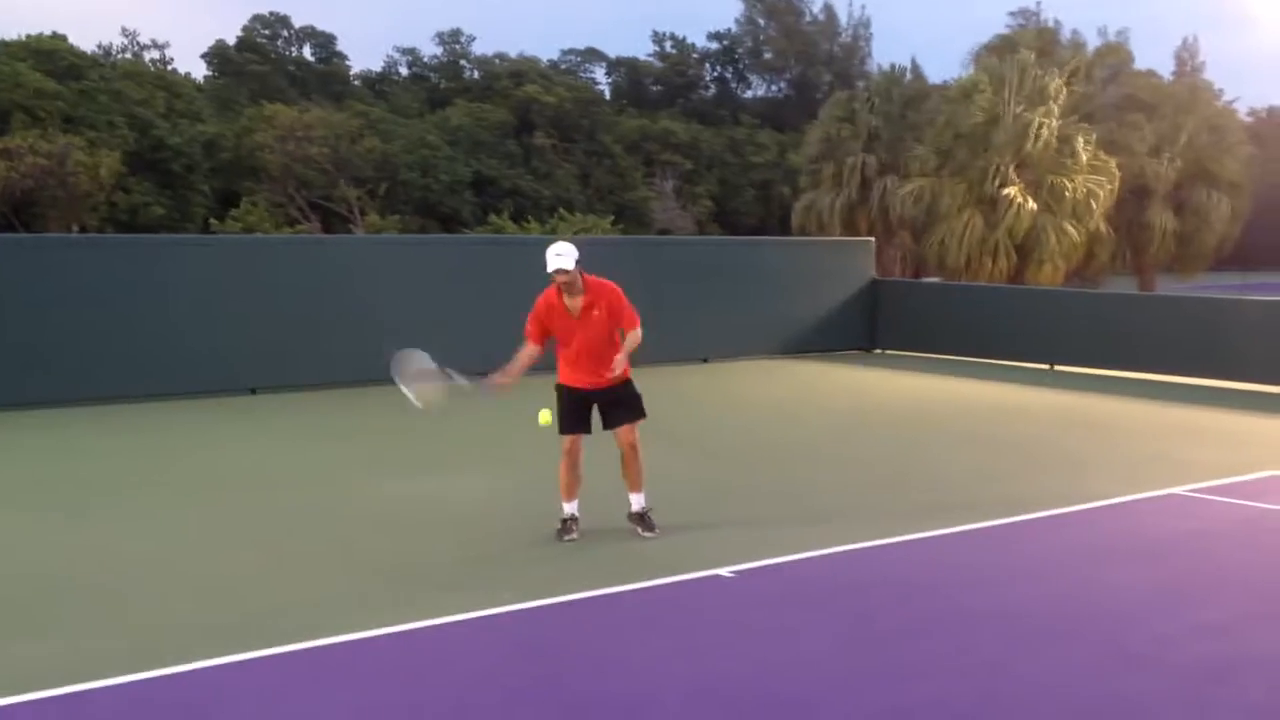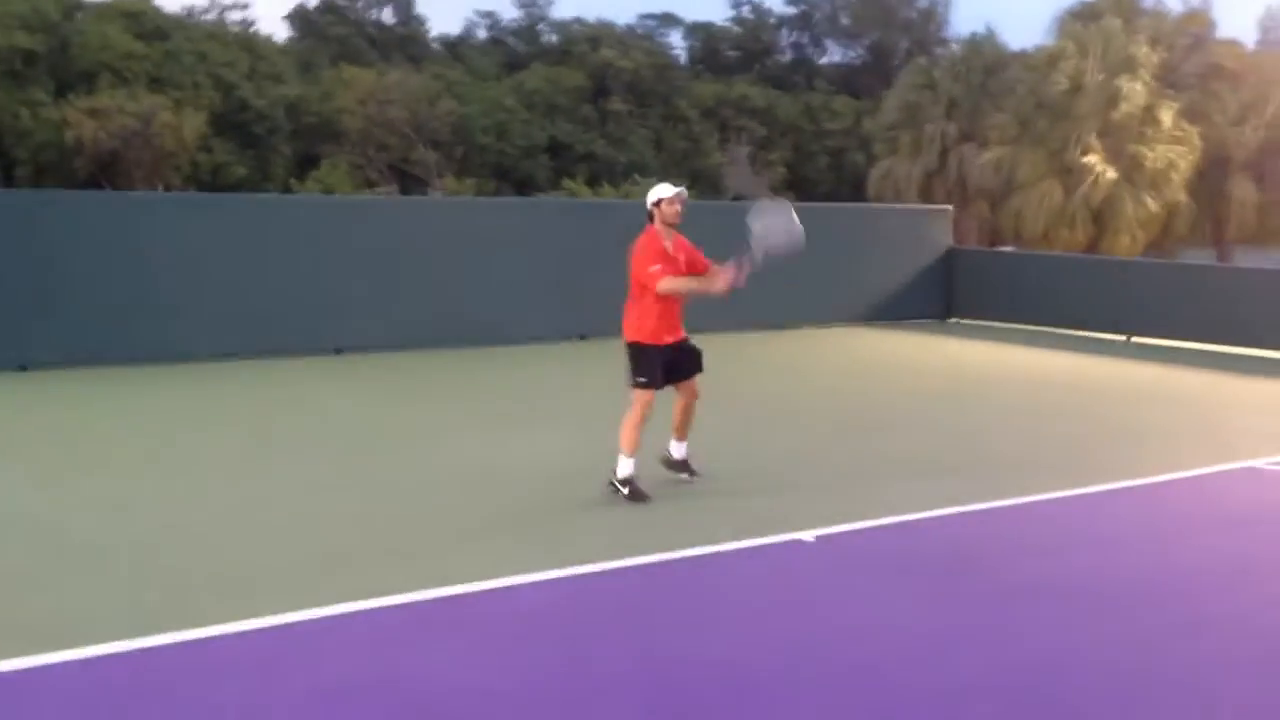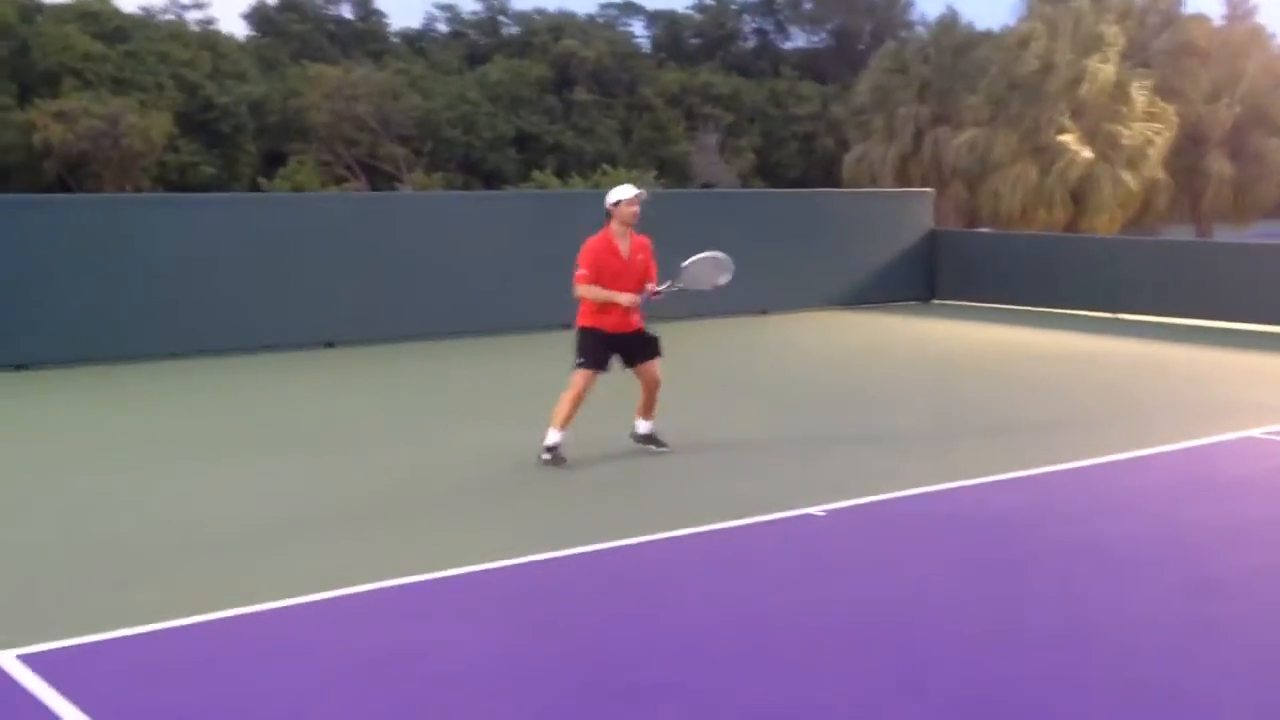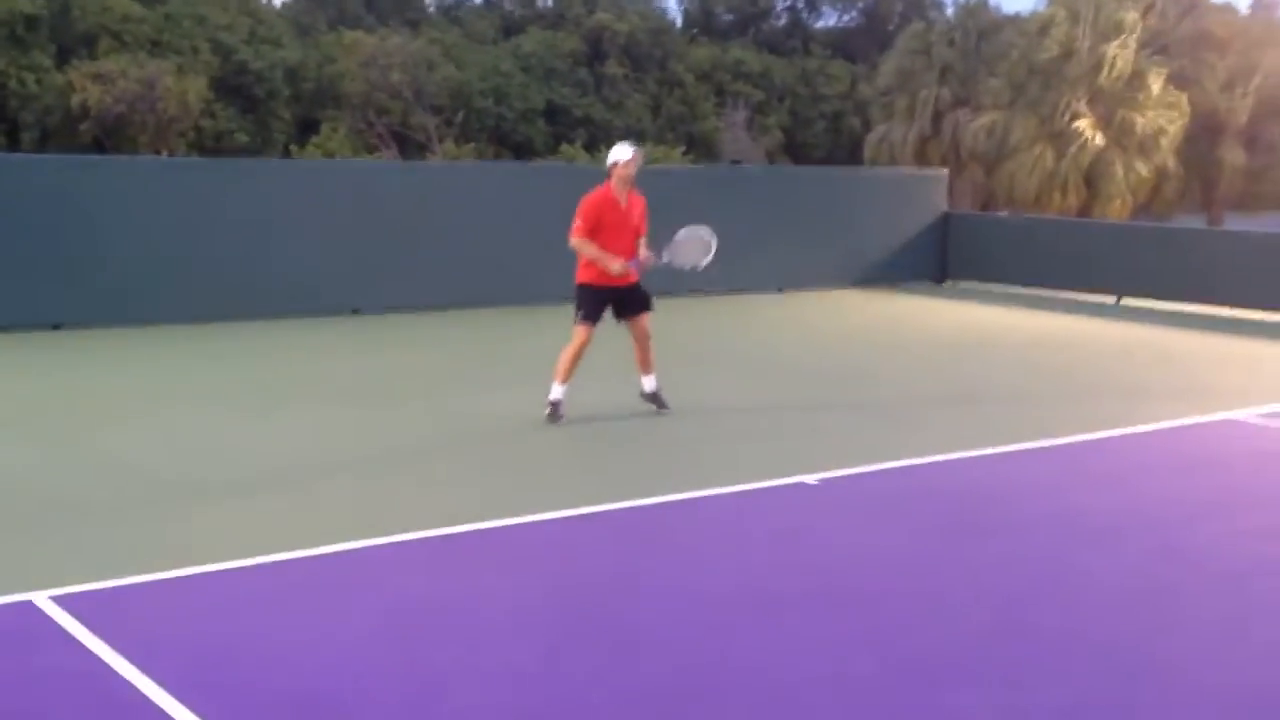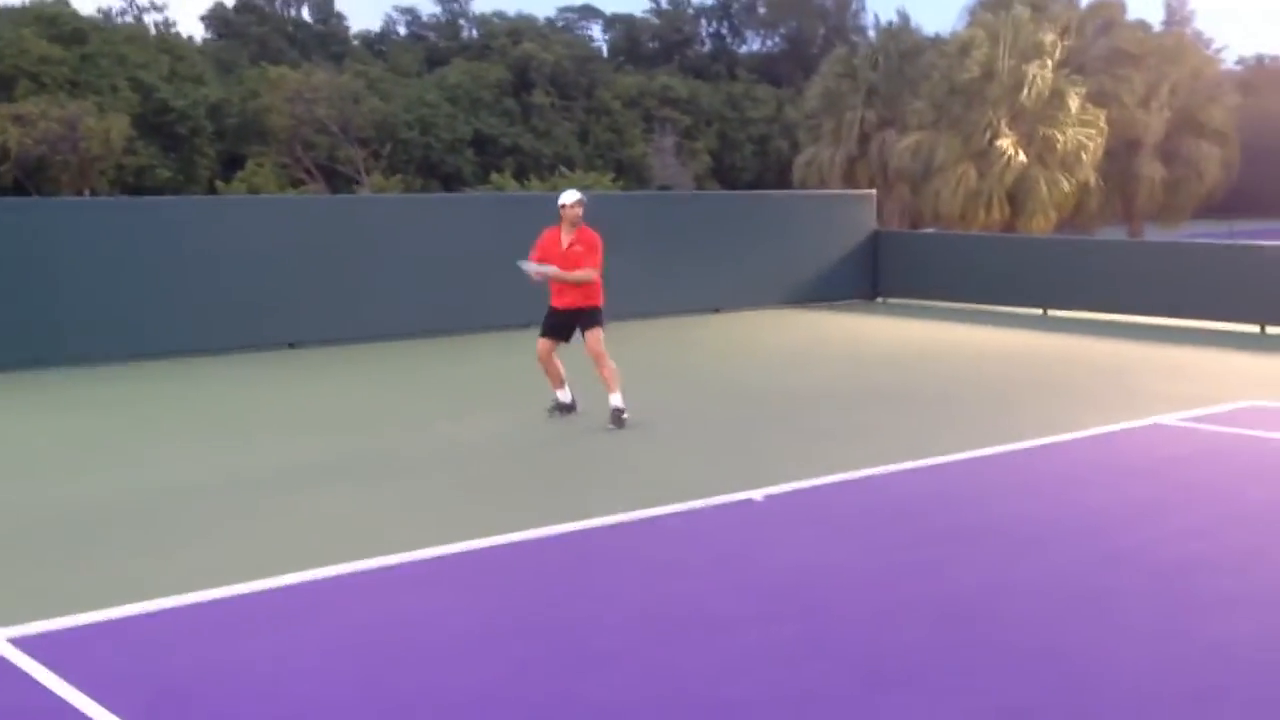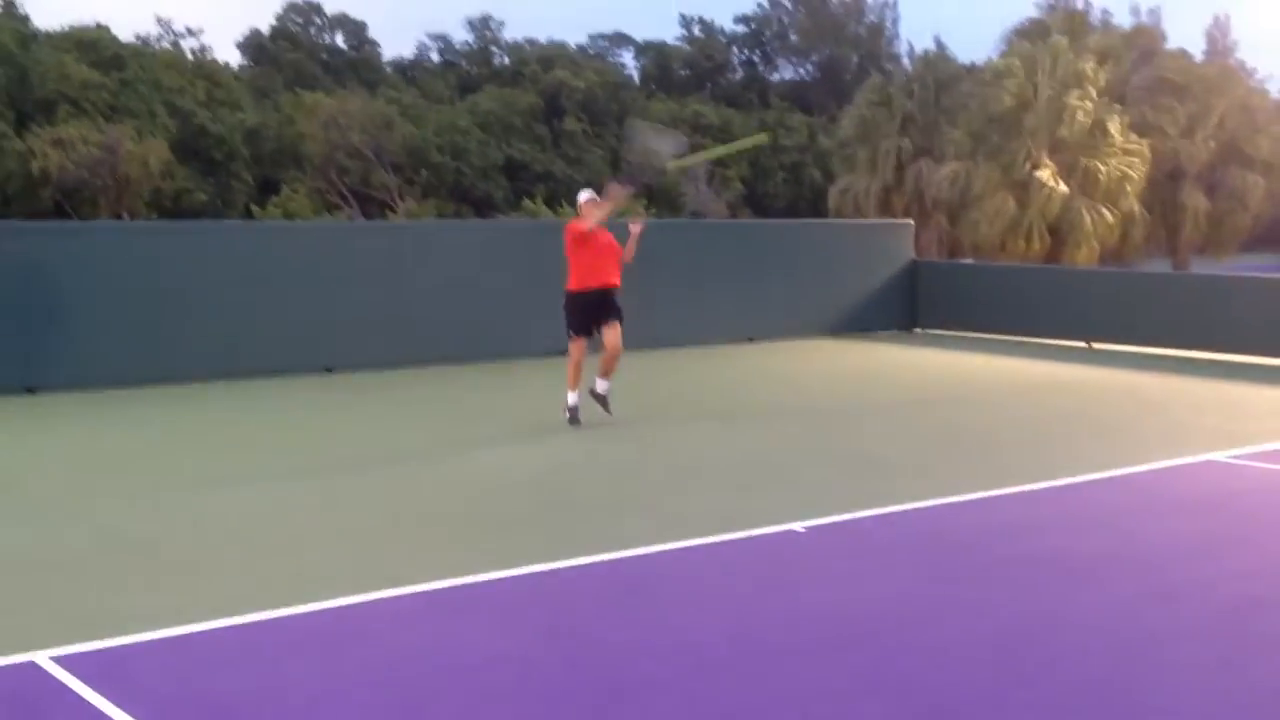
dt=0.7s
person 1, frame 1
left shoulder: (608, 291)
right shoulder: (545, 303)
left elbow: (634, 329)
right elbow: (534, 345)
left wrist: (624, 354)
right wrist: (510, 373)
left hip: (613, 379)
right hip: (572, 383)
left knee: (629, 442)
right knee: (570, 448)
left ankle: (638, 509)
right ankle: (569, 515)
person 1, frame 2
left shoulder: (684, 245)
right shoulder: (645, 247)
left elbow: (705, 271)
right elbow: (663, 285)
left wrist: (723, 275)
right wrist: (709, 286)
left hip: (674, 335)
right hip: (644, 337)
left knee: (689, 394)
right knee: (642, 403)
left ankle: (675, 454)
right ankle: (623, 476)
person 1, frame 3
left shoulder: (644, 245)
right shoulder: (595, 246)
left elbow: (649, 282)
right elbow: (581, 290)
left wrist: (651, 289)
right wrist: (618, 297)
left hip: (630, 325)
right hip: (596, 326)
left knee: (653, 379)
right knee: (579, 385)
left ankle: (643, 430)
right ankle: (551, 443)
person 1, frame 4
left shoulder: (639, 202)
right shoulder: (594, 200)
right elbow: (576, 240)
left wrist: (642, 251)
right wrist: (608, 262)
left hip: (626, 281)
right hip: (593, 281)
left knee: (643, 334)
right knee: (580, 340)
left ankle: (650, 388)
right ankle: (555, 398)
person 1, frame 5
left shoulder: (591, 238)
right shoulder: (547, 237)
left elbow: (590, 275)
right elbow: (534, 264)
left wrist: (558, 274)
right wrist: (543, 273)
left hip: (587, 305)
right hip: (559, 305)
left knee: (598, 352)
right knee: (543, 352)
left ankle: (617, 406)
right ankle: (565, 399)
person 1, frame 6
left shoulder: (606, 235)
right shoulder: (574, 228)
left elbow: (624, 259)
right elbow: (588, 224)
left wrist: (634, 235)
right wrist: (612, 202)
left hip: (604, 294)
right hip: (579, 295)
left knee: (614, 347)
right knee: (578, 354)
left ankle: (600, 388)
right ankle: (571, 402)
